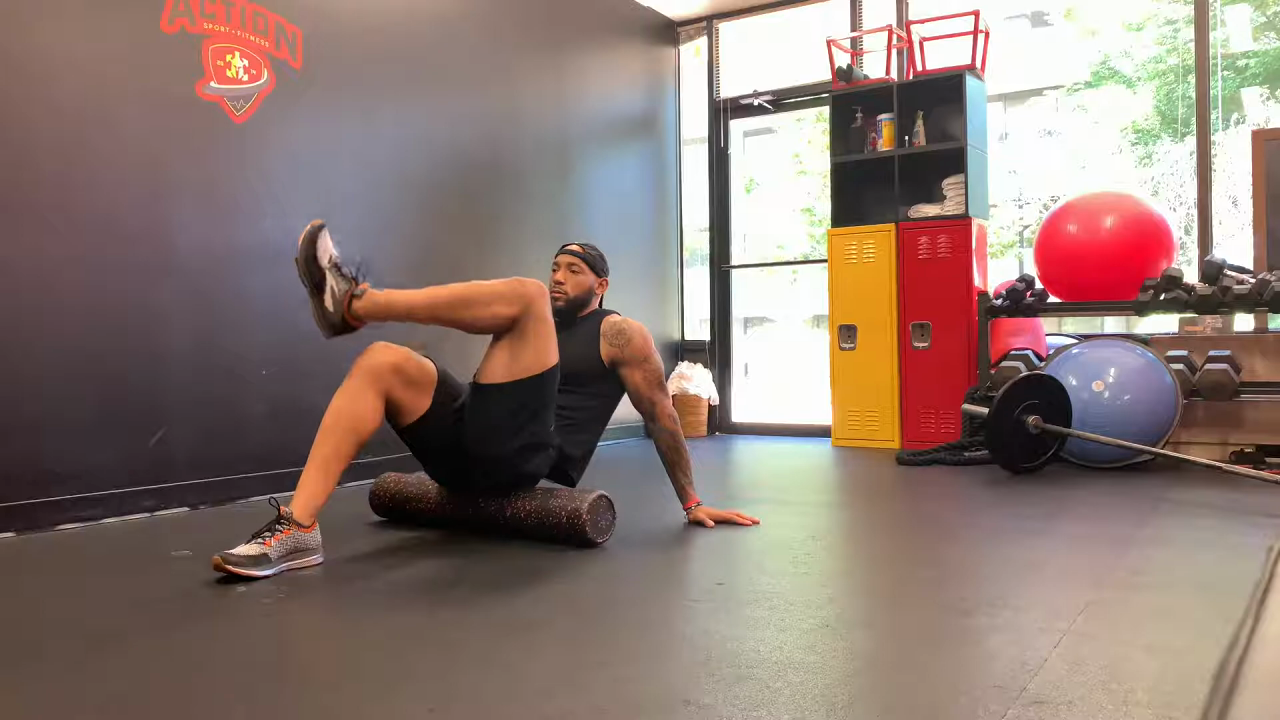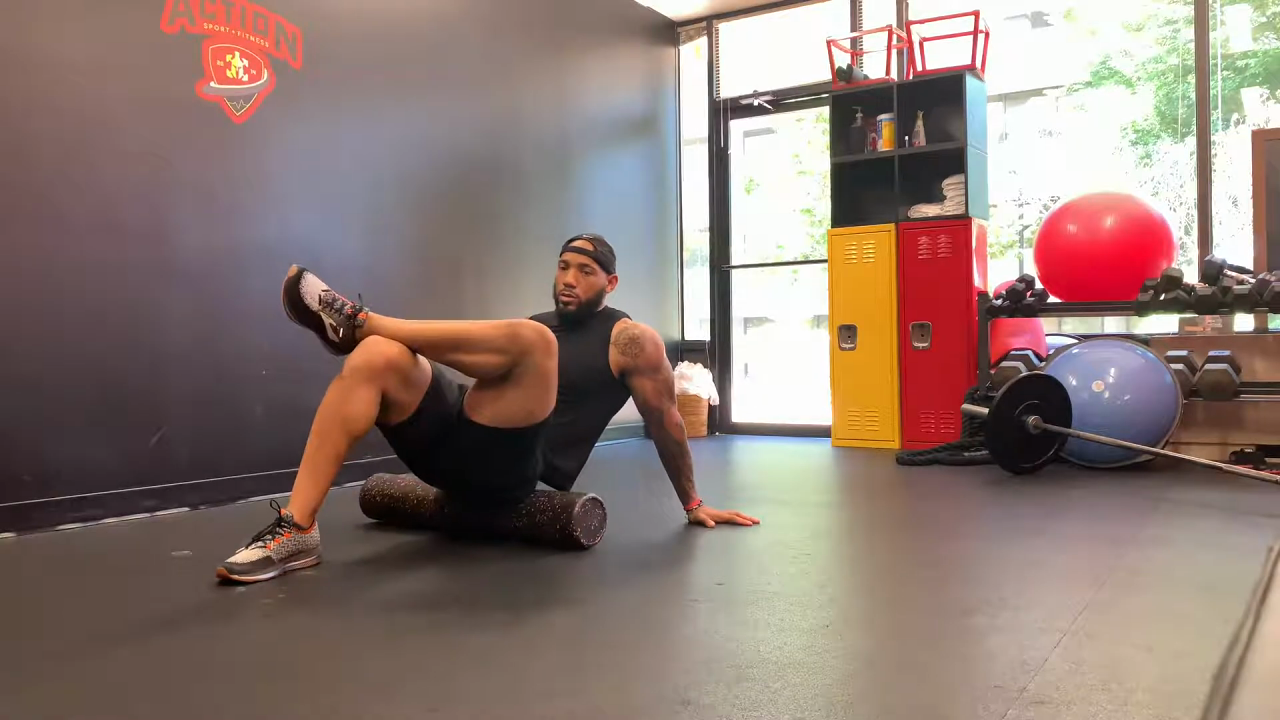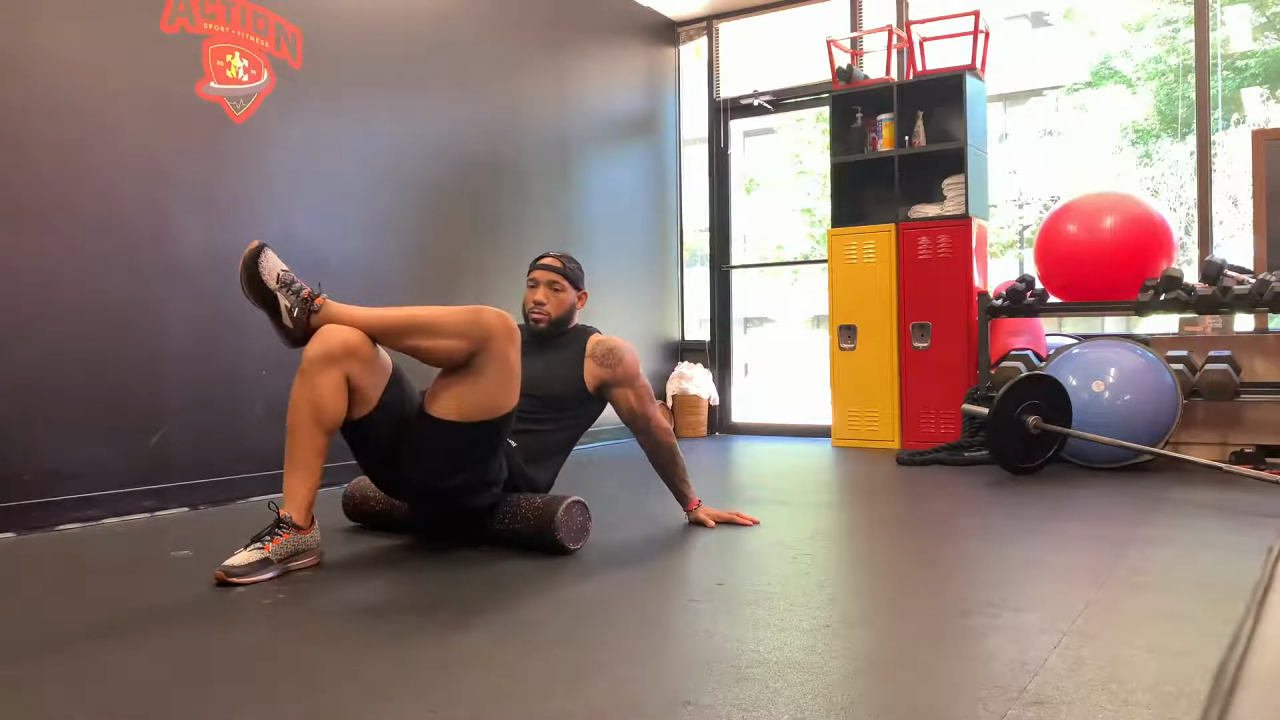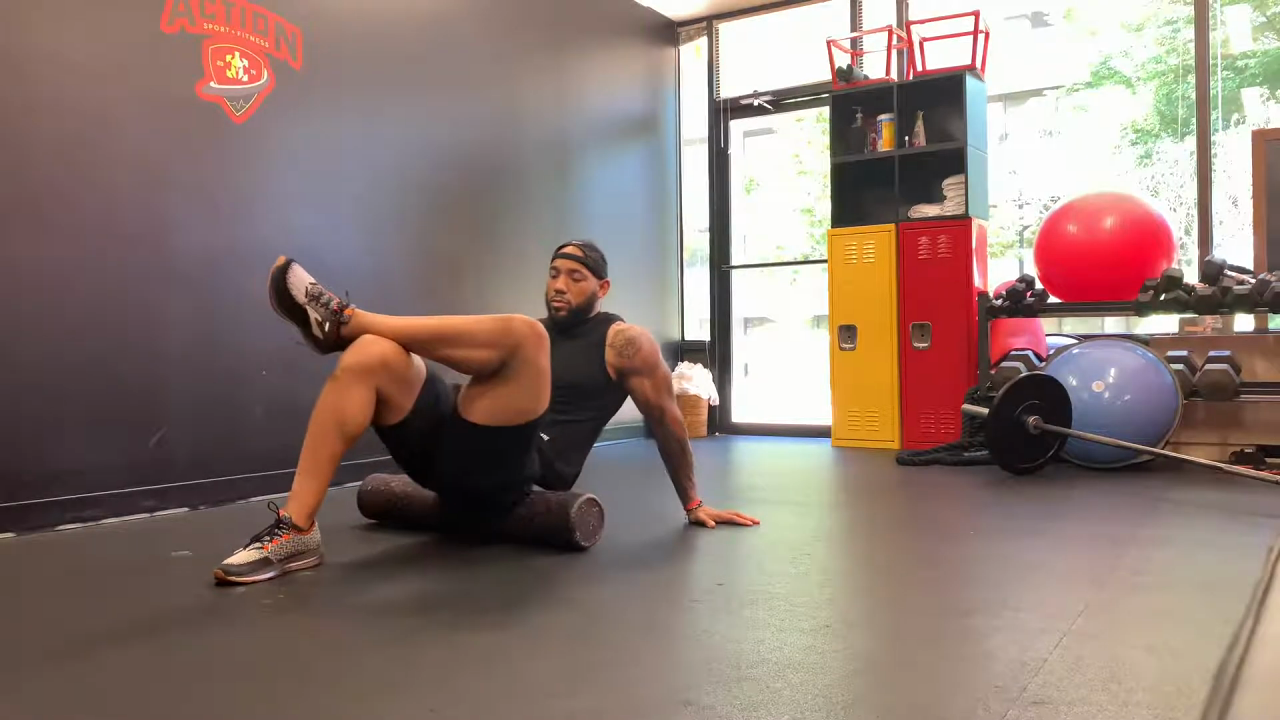
dt=1s
person 1, frame 1
left shoulder: (620, 335)
right shoulder: (542, 331)
left elbow: (660, 415)
left wrist: (691, 502)
left hip: (519, 451)
right hip: (472, 446)
left knee: (525, 295)
right knee: (382, 362)
left ankle: (352, 303)
right ankle: (299, 527)
person 1, frame 2
left shoulder: (629, 340)
right shoulder: (536, 324)
left elbow: (665, 422)
left wrist: (692, 503)
left hip: (508, 466)
right hip: (457, 441)
left knee: (530, 341)
right knee: (376, 357)
left ankle: (359, 322)
right ankle: (296, 528)
person 1, frame 3
left shoulder: (603, 354)
right shoulder: (511, 344)
left elbow: (653, 429)
left wrist: (692, 505)
left hip: (472, 475)
right hip: (420, 455)
left knee: (490, 325)
right knee: (335, 346)
left ankle: (312, 309)
right ankle: (295, 529)
person 1, frame 4
left shoulder: (623, 342)
right shoulder: (538, 337)
left elbow: (666, 418)
left wrist: (693, 502)
left hip: (503, 469)
right hip: (451, 449)
left knee: (522, 334)
right knee: (372, 356)
left ankle: (344, 319)
right ankle: (296, 531)
